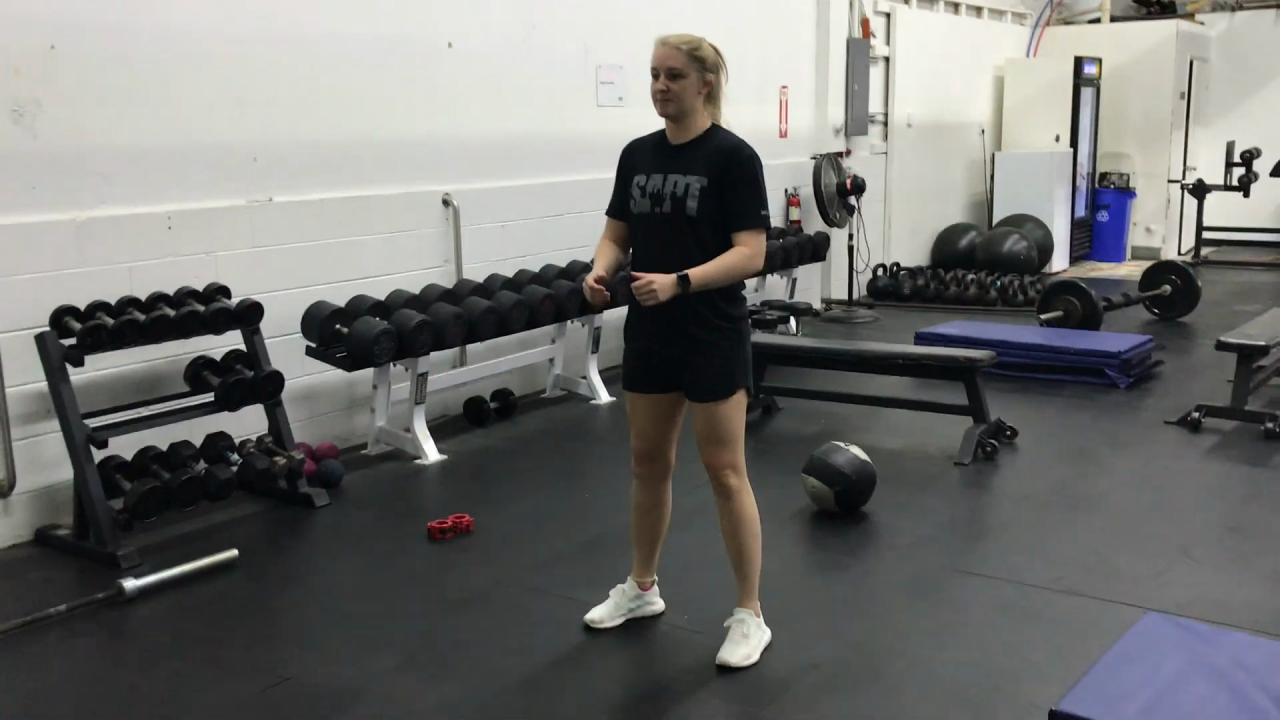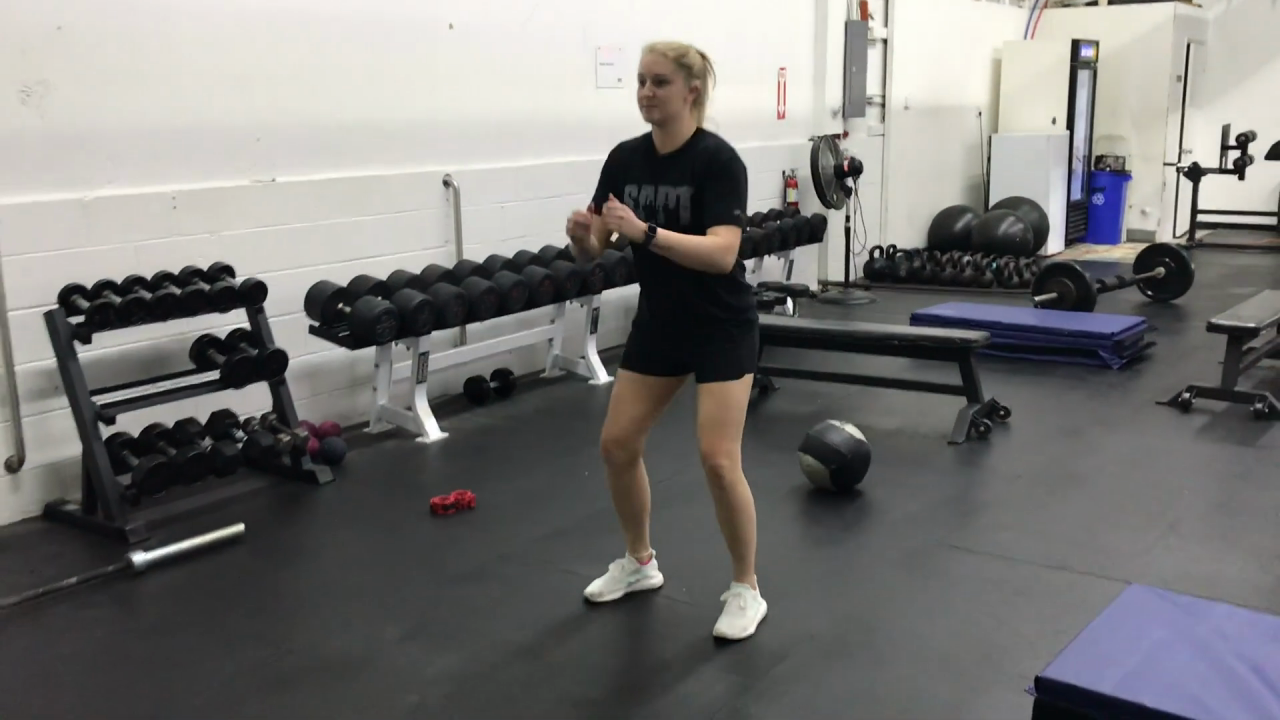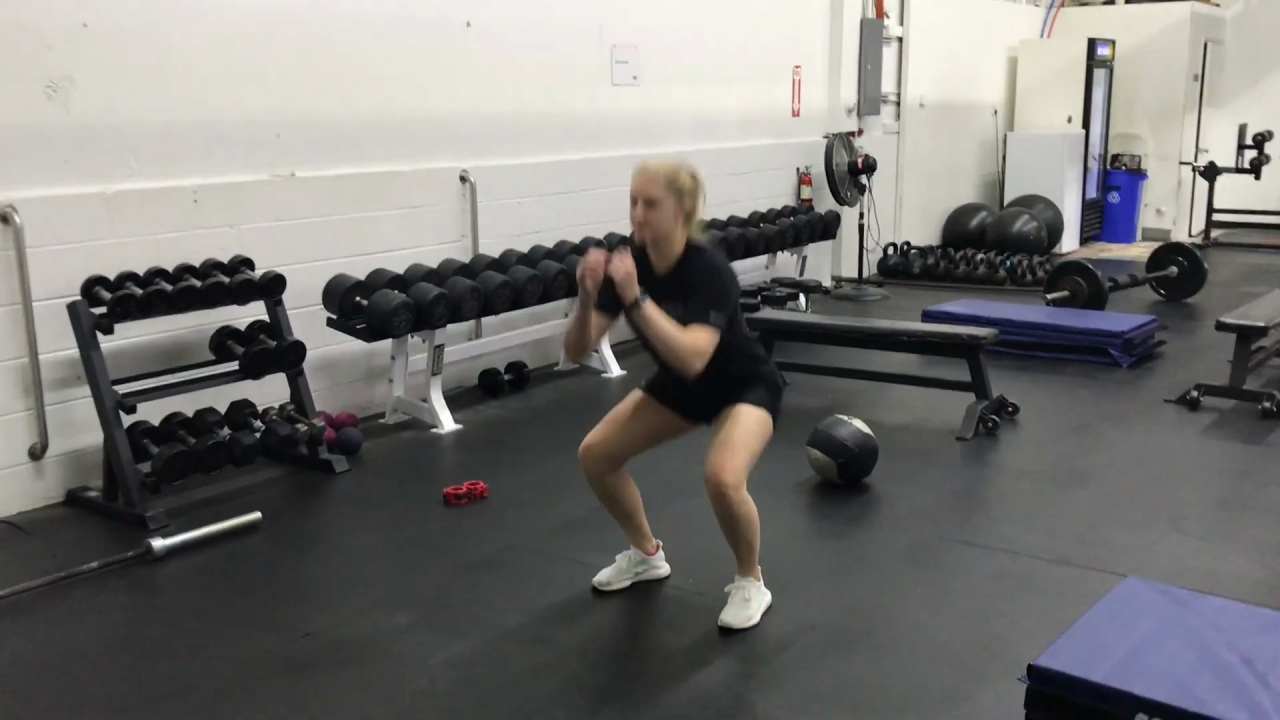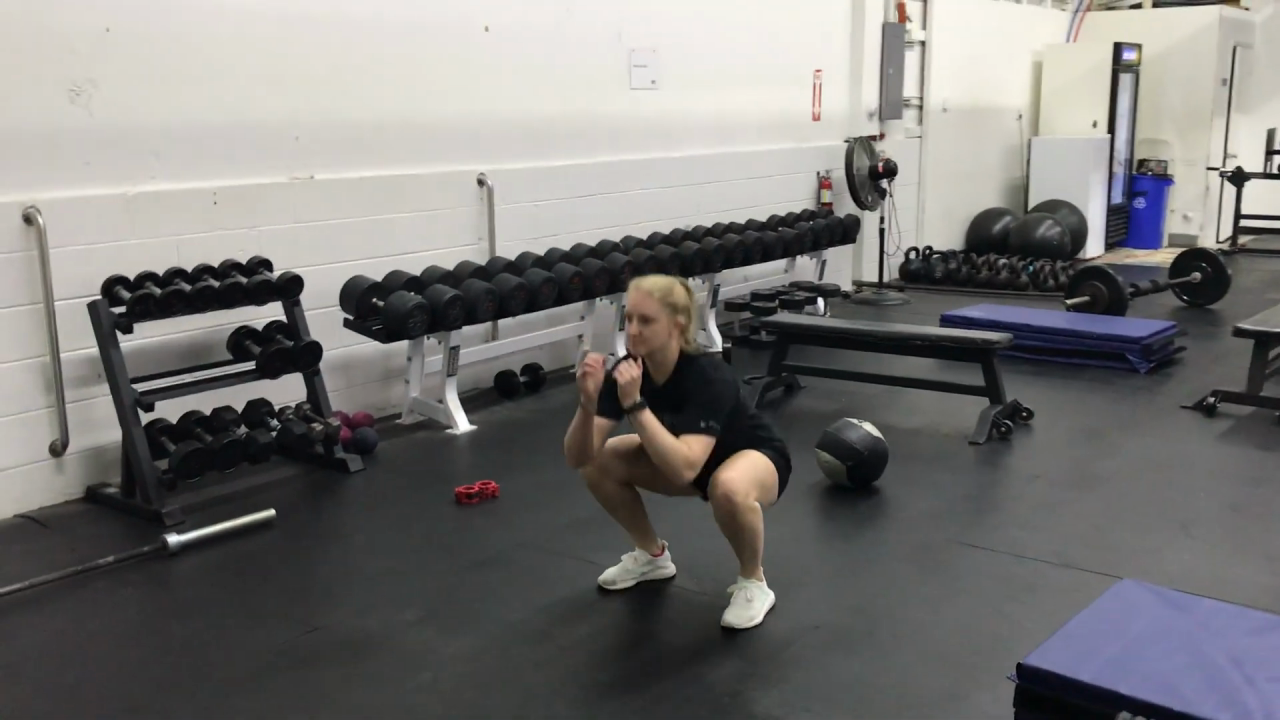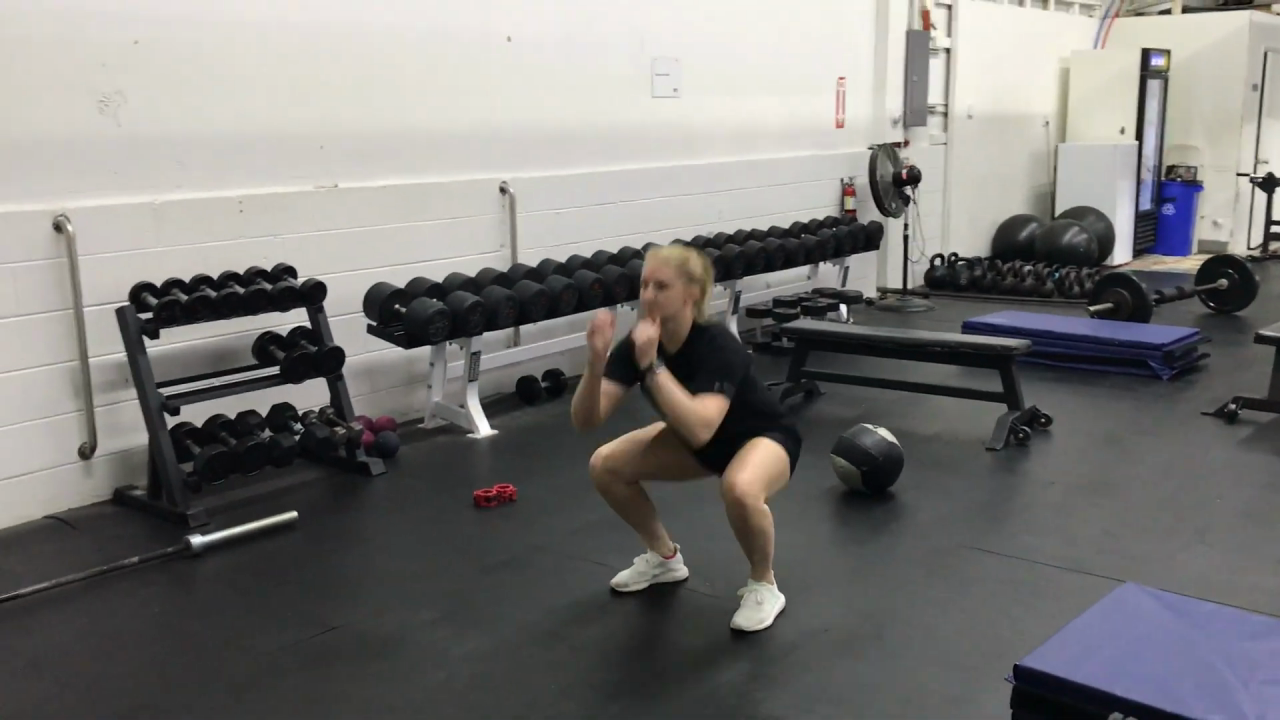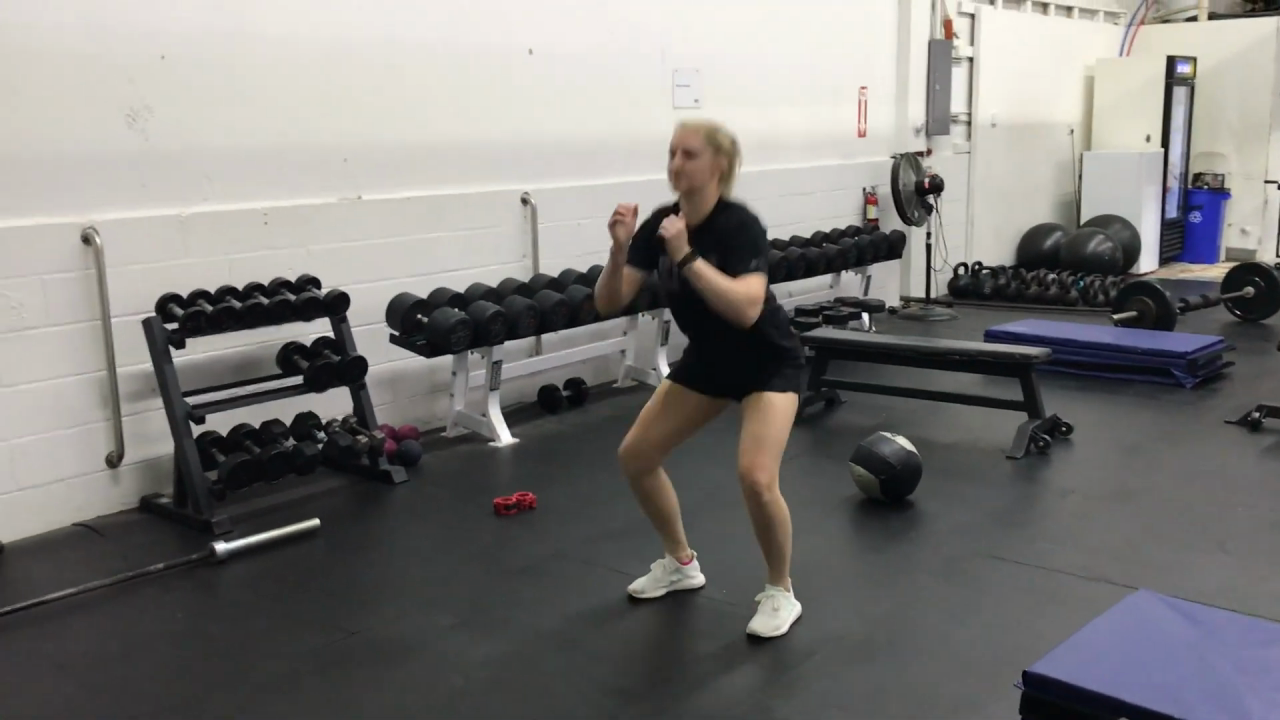
dt=0.3s
person 1, frame 1
left shoulder: (732, 156)
right shoulder: (637, 154)
left elbow: (751, 255)
right elbow: (616, 236)
left wrist: (679, 282)
right wrist: (600, 270)
left hip: (713, 338)
right hip: (648, 334)
left knee: (724, 472)
right knee: (648, 464)
left ankle: (750, 615)
right ankle: (642, 588)
person 1, frame 2
left shoulder: (717, 159)
right shoulder: (624, 158)
left elbow: (722, 253)
right elbow: (594, 244)
left wrist: (643, 232)
right wrist: (583, 232)
left hip: (721, 327)
right hip: (657, 324)
left knee: (717, 459)
right knee: (617, 445)
left ankle: (746, 589)
right ankle: (639, 563)
person 1, frame 3
left shoulder: (711, 271)
right shoulder: (625, 264)
left elbow: (691, 358)
right elbow: (576, 350)
left wrist: (636, 299)
right wrist: (588, 296)
left hip: (746, 388)
right hip: (675, 385)
left knee: (722, 477)
right knee: (594, 455)
left ankle: (750, 580)
right ankle: (646, 554)
person 1, frame 4
left shoulder: (709, 377)
right shoulder: (627, 373)
left elbow: (684, 470)
right elbow: (577, 457)
left wrist: (634, 404)
right wrist: (587, 402)
left hip: (756, 454)
left knee: (728, 489)
right knee: (598, 467)
left ankle: (753, 582)
right ankle: (652, 553)
person 1, frame 5
left shoulder: (719, 347)
right shoulder: (639, 342)
left elbow: (699, 430)
right elbow: (585, 420)
left wrist: (651, 365)
right wrist: (596, 361)
left hip: (763, 435)
right hip: (693, 435)
left knee: (739, 491)
right knee: (605, 466)
left ankle: (764, 586)
right ankle: (665, 556)
person 1, frame 6
left shoulder: (741, 225)
right shoulder: (658, 224)
left elbow: (746, 309)
right elbow: (609, 304)
left wrist: (687, 255)
right wrist: (619, 250)
left hip: (769, 364)
right hip: (705, 360)
left knee: (755, 477)
right knee: (634, 457)
left ankle: (781, 592)
right ankle: (681, 563)
